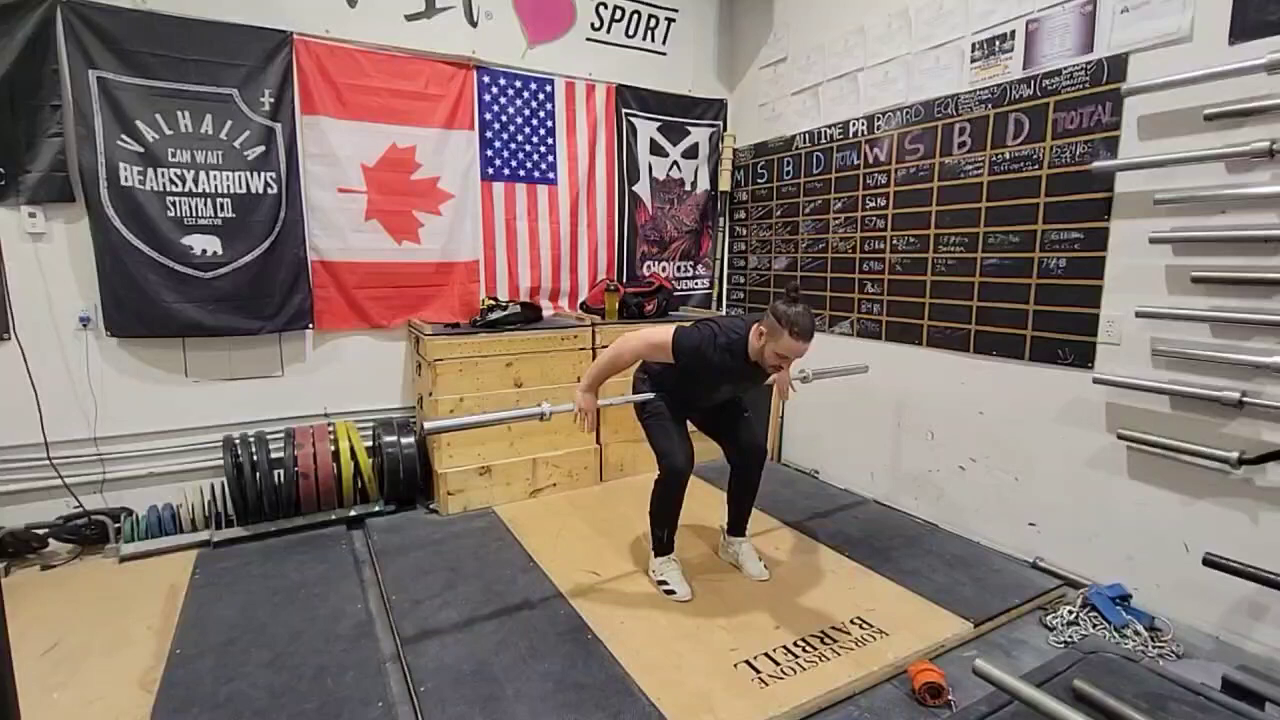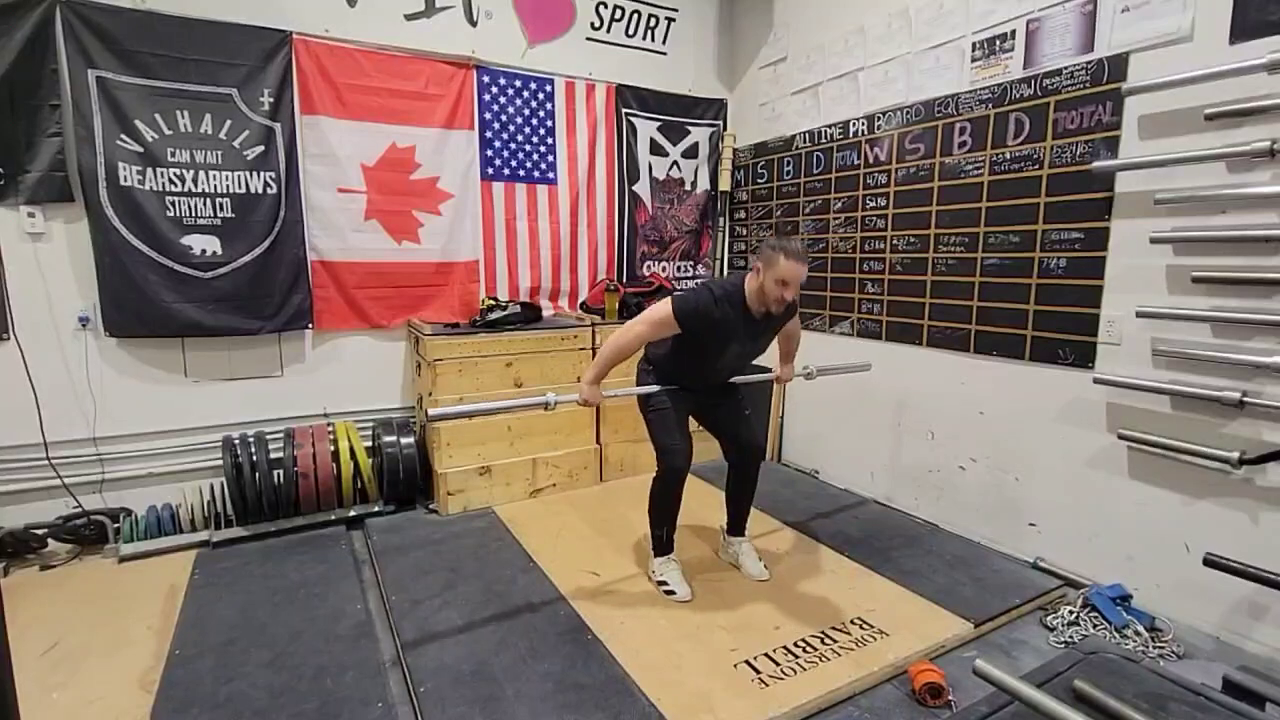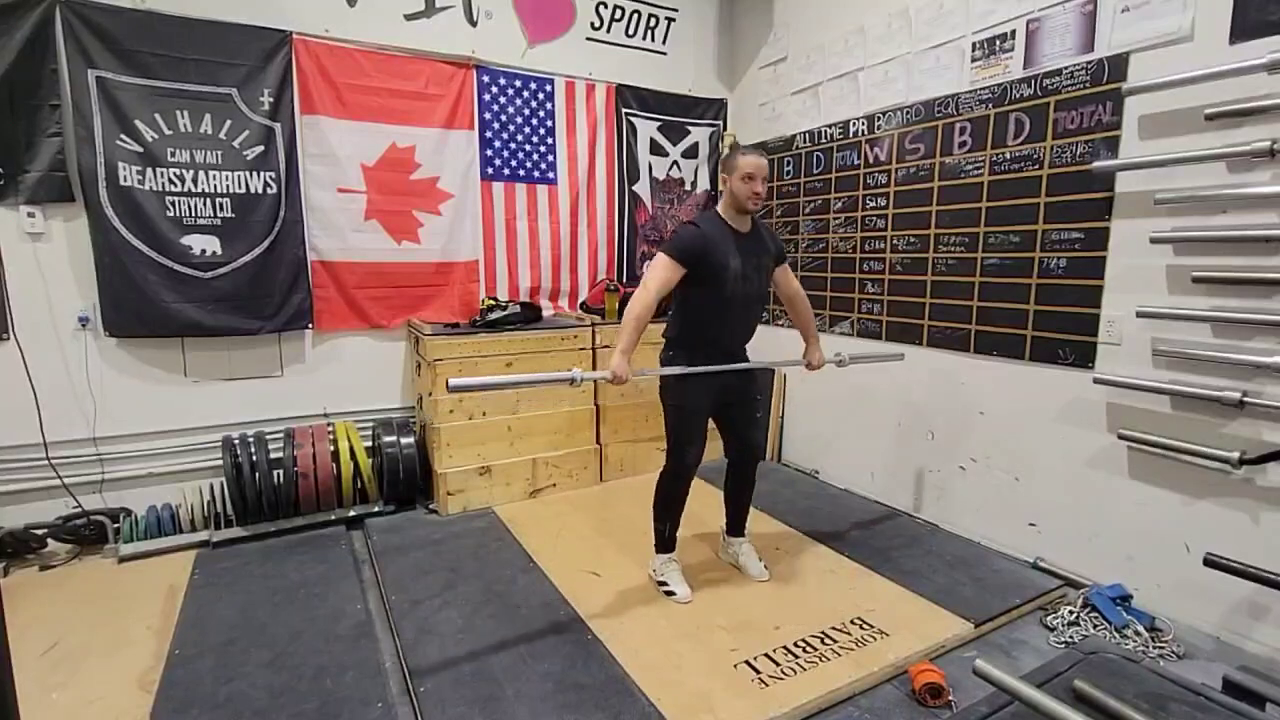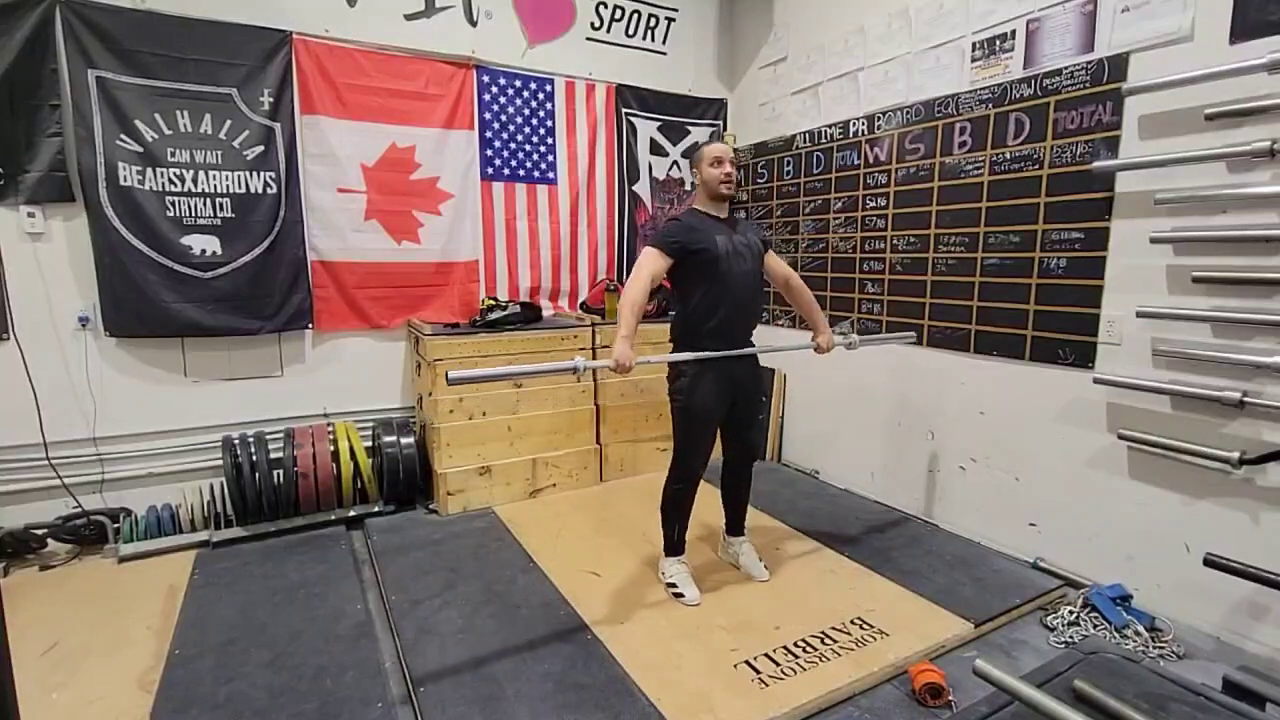
dt=0.3s
person 1, frame 1
left shoulder: (780, 345)
right shoulder: (711, 343)
right elbow: (632, 343)
left wrist: (784, 376)
right wrist: (588, 389)
right hip: (661, 390)
left knee: (752, 452)
right knee: (677, 465)
left ankle: (734, 540)
right ankle: (662, 558)
person 1, frame 2
left shoulder: (782, 305)
right shoulder: (711, 301)
left elbow: (791, 328)
right elbow: (636, 330)
left wrist: (787, 364)
right wrist: (592, 380)
left hip: (715, 384)
right hip: (664, 382)
left knee: (750, 449)
right knee: (676, 461)
left ankle: (734, 539)
right ankle: (662, 558)
person 1, frame 3
left shoulder: (767, 241)
right shoulder: (696, 236)
left elbow: (792, 294)
right elbow: (650, 291)
left wrist: (812, 344)
right wrist: (622, 353)
left hip: (734, 364)
right hip: (687, 367)
left knee: (748, 453)
right knee: (683, 460)
left ankle: (734, 540)
right ankle: (664, 557)
person 1, frame 4
left shoulder: (749, 231)
right shoulder: (681, 229)
left elbow: (786, 278)
right elbow: (639, 281)
left wrist: (820, 326)
right wrist: (624, 341)
left hip: (743, 362)
right hip: (698, 368)
left knee: (743, 455)
right knee: (689, 465)
left ankle: (734, 539)
right ankle: (673, 559)
